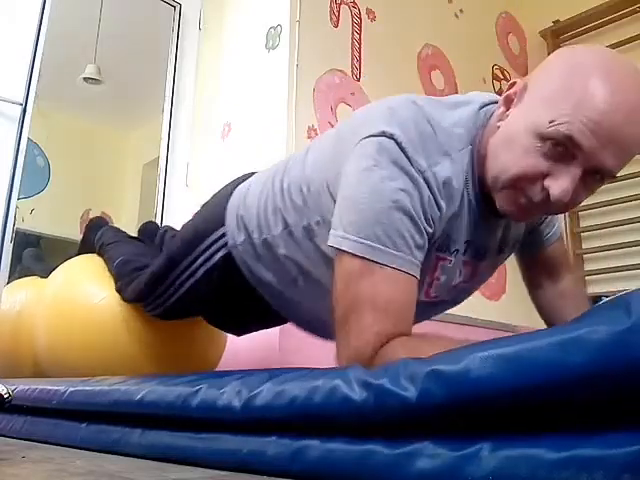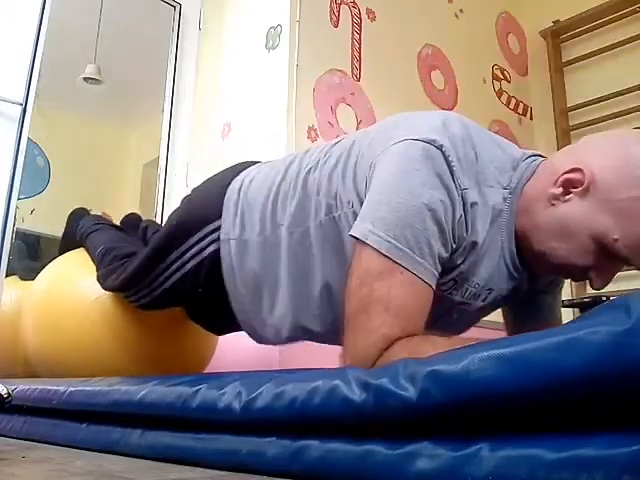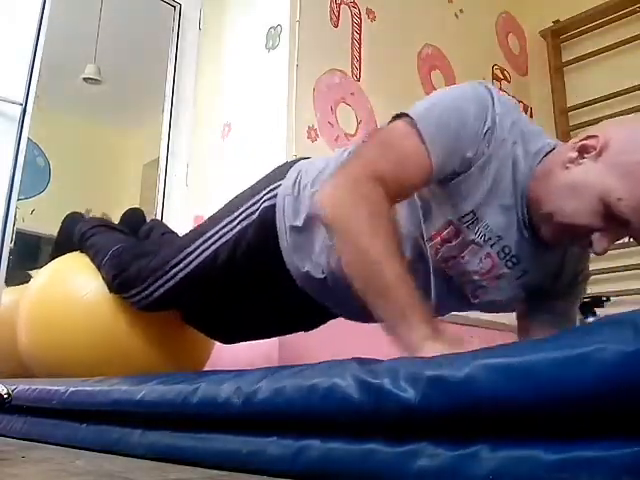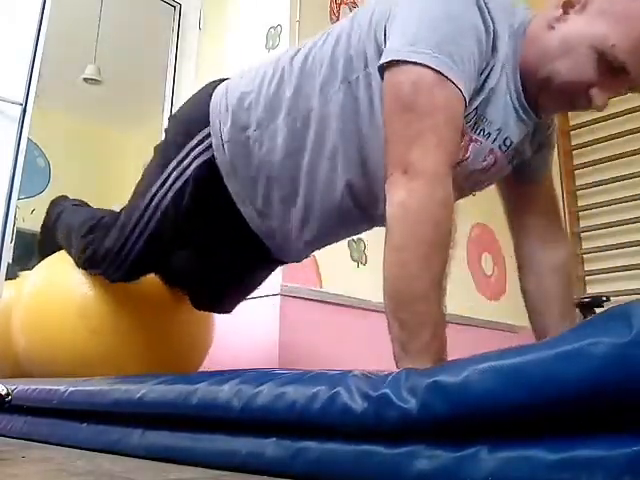
dt=1s
person 1, frame 1
left shoulder: (540, 176)
right shoulder: (402, 154)
left elbow: (555, 278)
right elbow: (367, 358)
right hip: (245, 240)
left knee: (223, 319)
right knee: (148, 290)
left ankle: (162, 239)
right ankle: (105, 239)
person 1, frame 2
left shoulder: (540, 241)
right shoulder: (437, 163)
right elbow: (371, 359)
right hip: (231, 225)
left knee: (202, 317)
right knee: (130, 281)
left ankle: (139, 232)
right ankle: (88, 230)
person 1, frame 3
left shoulder: (566, 264)
right shoulder: (485, 119)
right elbow: (345, 194)
right wrist: (425, 341)
right hip: (289, 217)
left knee: (204, 318)
right knee: (144, 283)
left ankle: (150, 232)
right ankle: (86, 232)
person 1, frame 4
left shoulder: (535, 117)
left elbow: (543, 239)
right elbow: (417, 184)
right wrist: (422, 379)
right hip: (229, 144)
left knee: (203, 294)
right knee: (116, 258)
right ankle: (66, 220)
